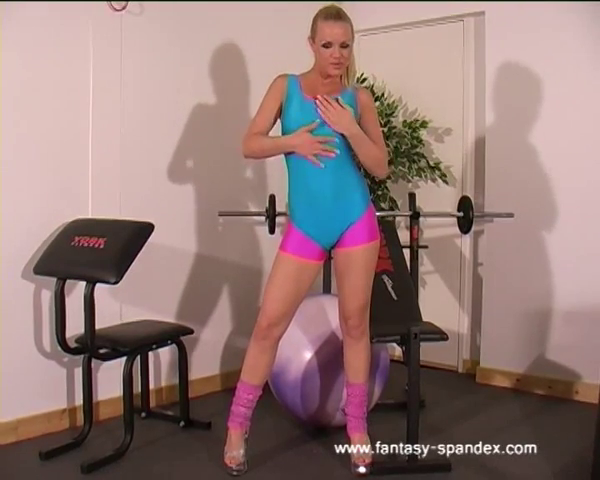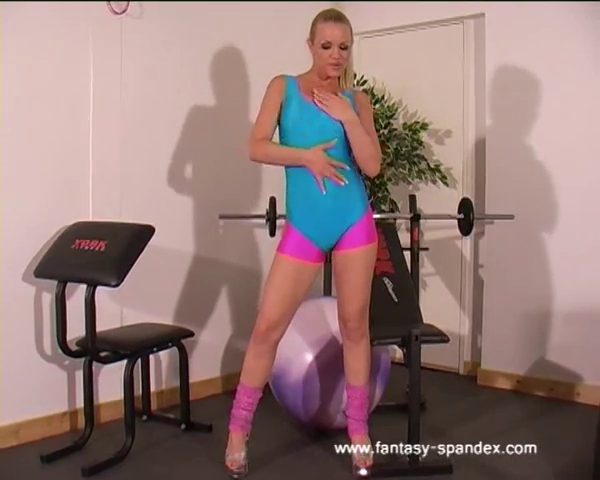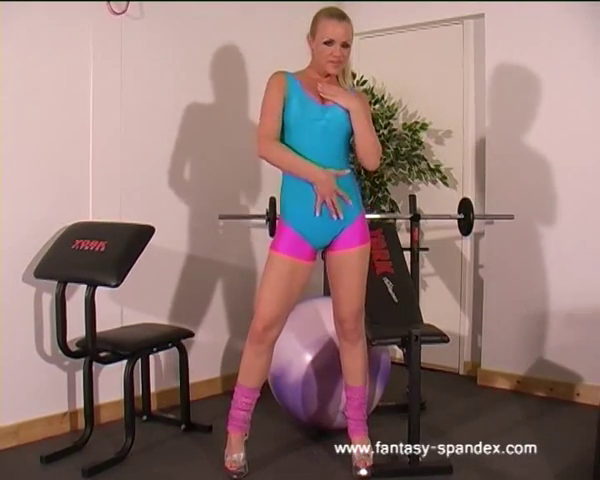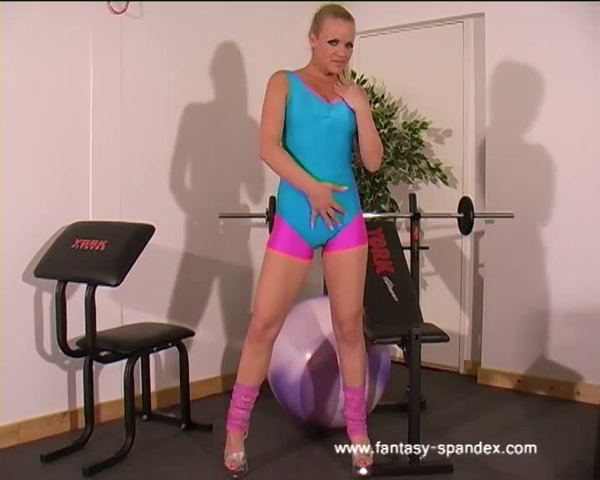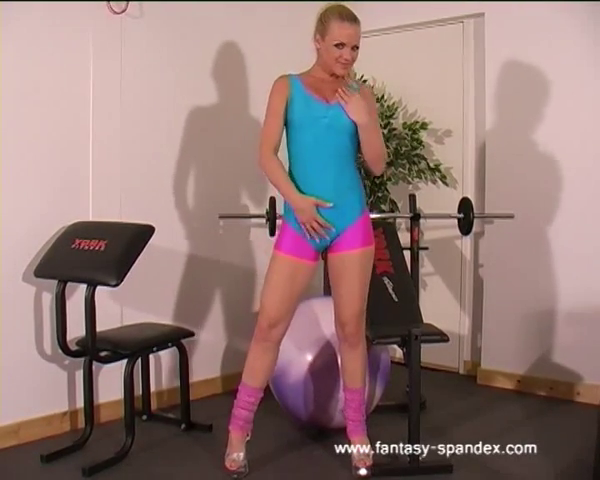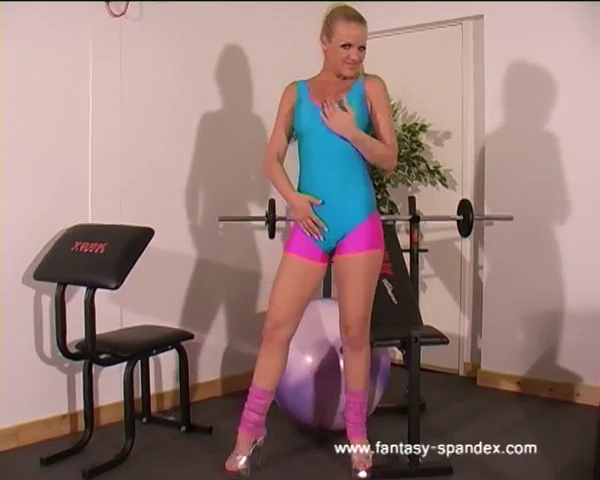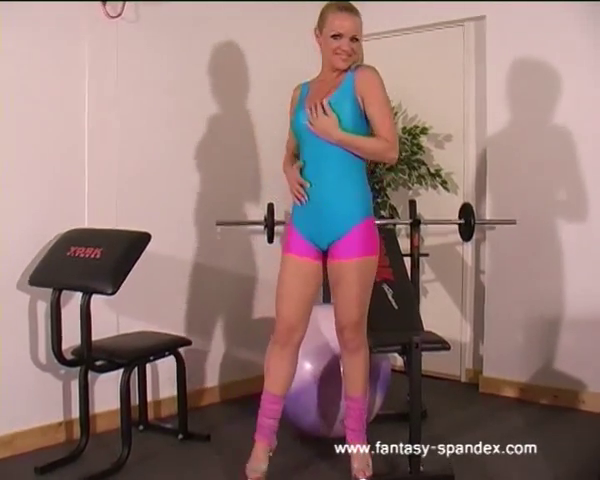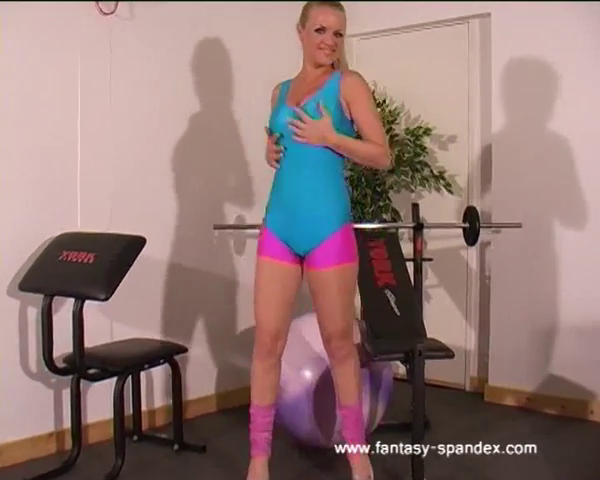
dt=0.3s
person 1, frame 1
left shoulder: (359, 98)
right shoulder: (285, 86)
left elbow: (380, 167)
right elbow: (249, 145)
left wrist: (349, 129)
right wrist: (291, 142)
left hip: (355, 218)
right hip: (305, 223)
left knee: (354, 323)
right knee: (268, 324)
left ankle: (357, 429)
right ankle: (237, 427)
person 1, frame 2
left shoulder: (356, 100)
right shoulder: (283, 87)
left elbow: (372, 166)
right elbow: (257, 148)
left wrist: (346, 115)
right wrist: (308, 157)
left hip: (353, 220)
right hip: (303, 225)
left knee: (354, 325)
right knee: (267, 326)
left ankle: (358, 431)
right ankle: (239, 430)
person 1, frame 3
left shoulder: (354, 98)
right shoulder: (283, 83)
left elbow: (371, 159)
right elbow: (266, 145)
left wrist: (353, 106)
right wrist: (317, 176)
left hip: (348, 221)
right hip: (298, 222)
left knee: (350, 326)
right knee: (263, 326)
left ankle: (358, 431)
right ankle: (237, 430)
person 1, frame 4
left shoulder: (354, 94)
right shoulder: (284, 83)
left elbow: (372, 162)
right elbow: (269, 147)
left wrist: (361, 110)
right wrist: (311, 189)
left hip: (345, 218)
right hip: (294, 218)
left knee: (349, 326)
right knee: (263, 325)
left ankle: (357, 430)
right ankle: (236, 429)
person 1, frame 5
left shoulder: (361, 95)
right shoulder: (287, 86)
left elbow: (378, 165)
right elbow: (267, 154)
left wrist: (364, 118)
right wrist: (295, 200)
left hip: (351, 219)
right hip: (299, 220)
left knee: (351, 327)
right knee: (269, 324)
left ankle: (356, 431)
right ankle: (239, 429)
person 1, frame 6
left shoulder: (370, 88)
right shoulder: (296, 93)
left elbow: (389, 158)
right elbow: (272, 158)
left wrist: (348, 130)
right wrist: (292, 198)
left hip: (358, 220)
right hip: (311, 222)
left knee: (354, 331)
right knee: (277, 326)
left ankle: (356, 434)
right ankle: (249, 432)
person 1, frame 7
left shoulder: (364, 80)
right shoulder: (300, 93)
left elbow: (389, 149)
left wrist: (335, 134)
right wrist: (290, 171)
left hip: (352, 221)
right hip: (305, 222)
left knee: (351, 333)
right knee: (286, 330)
left ankle: (357, 442)
right ankle: (264, 441)
person 1, frame 8
left shoulder: (349, 85)
right shoulder: (281, 90)
left elbow: (381, 158)
left wrist: (329, 137)
right wrist: (271, 152)
left hip: (329, 226)
right hip: (278, 225)
left knee: (338, 341)
right knee: (267, 340)
